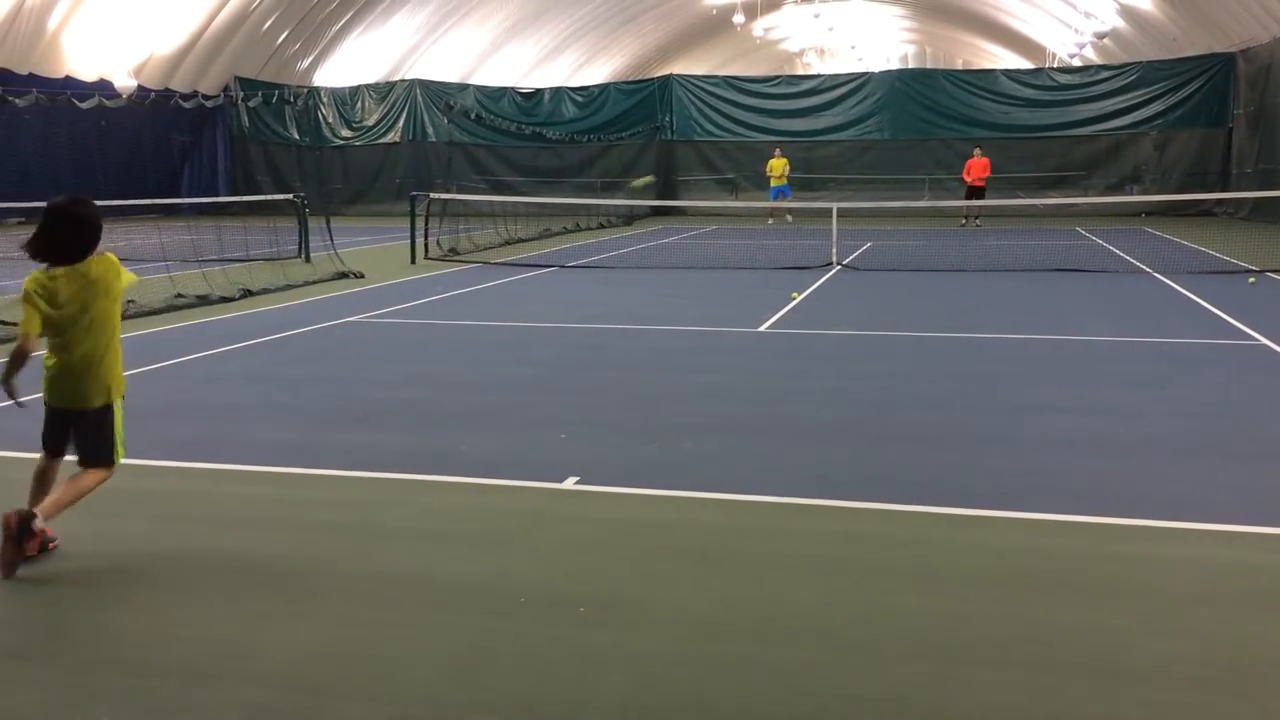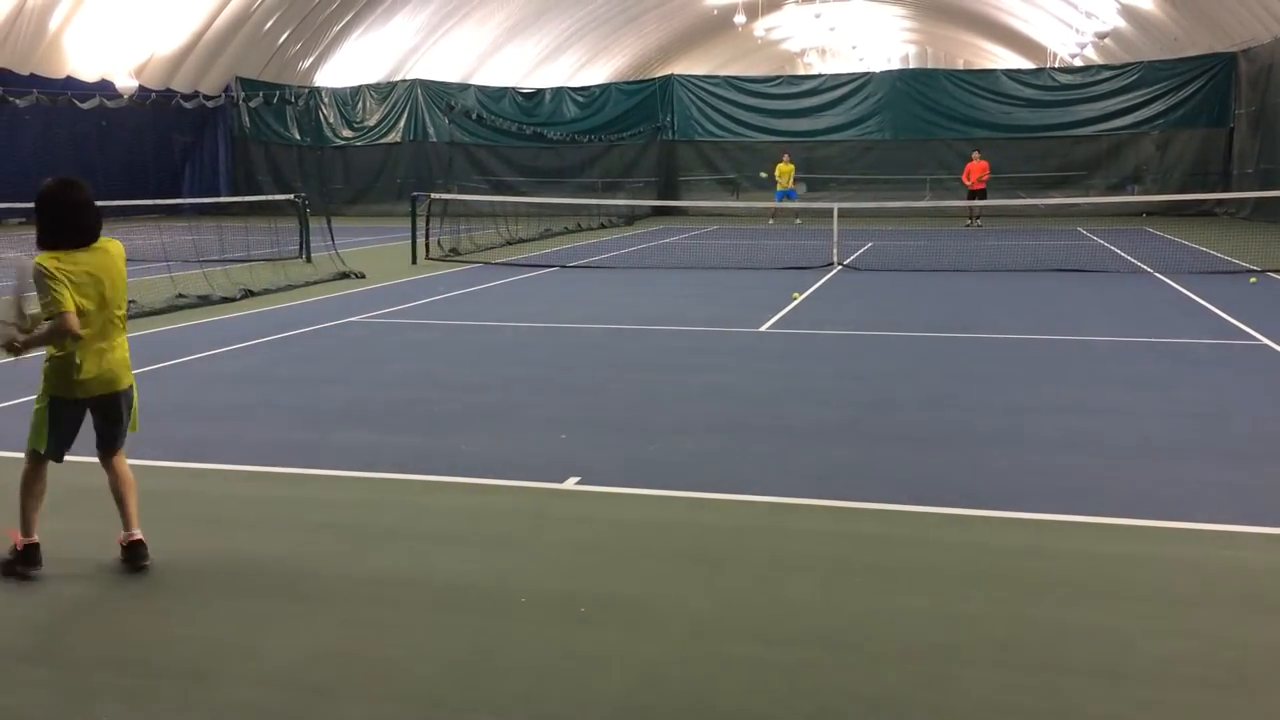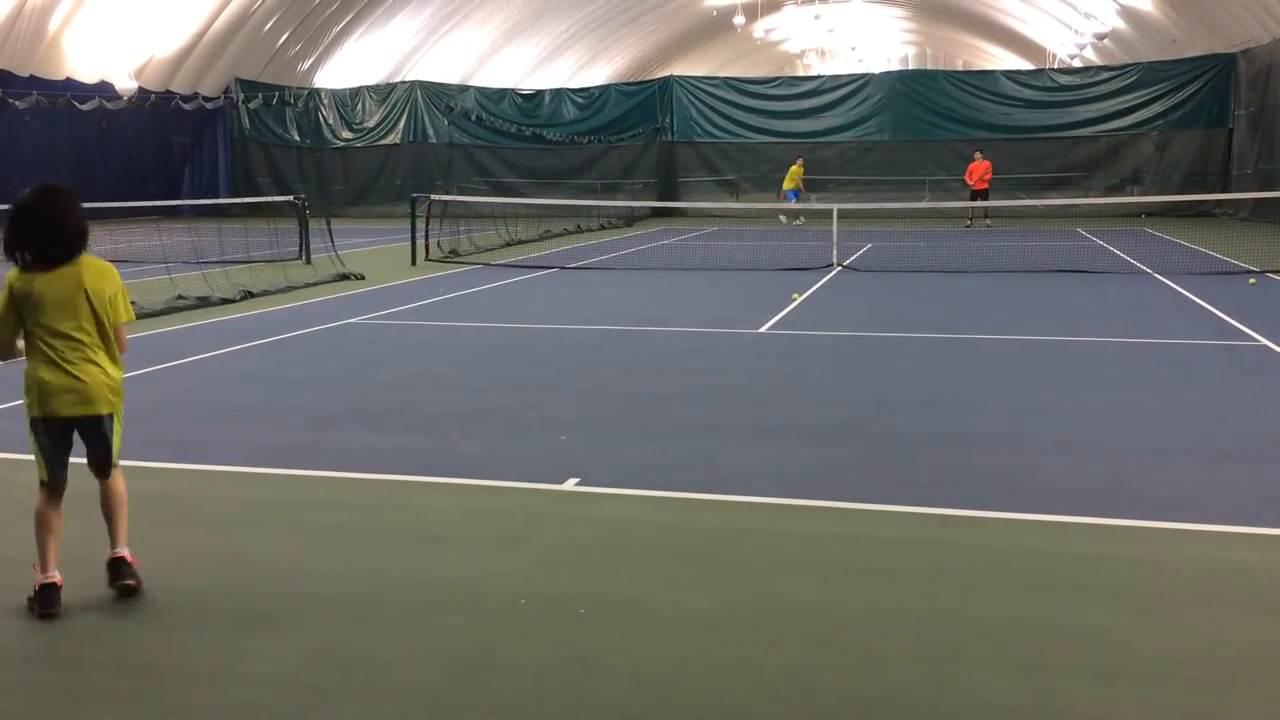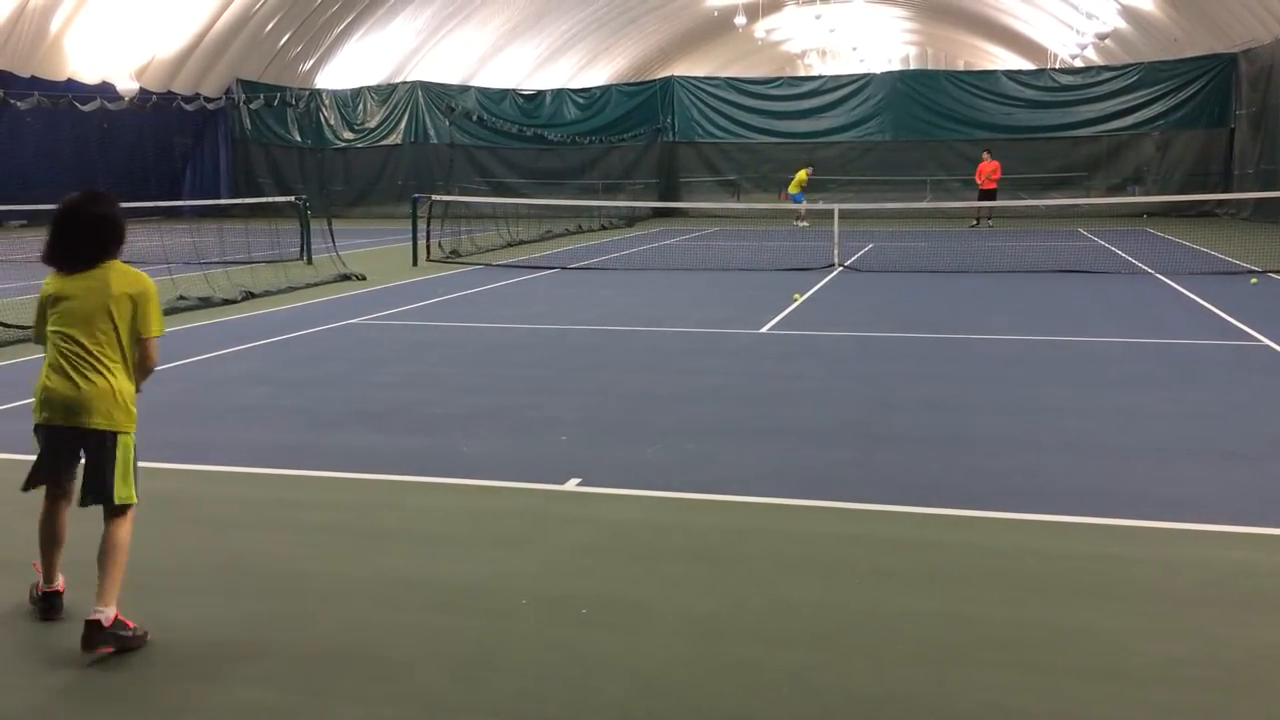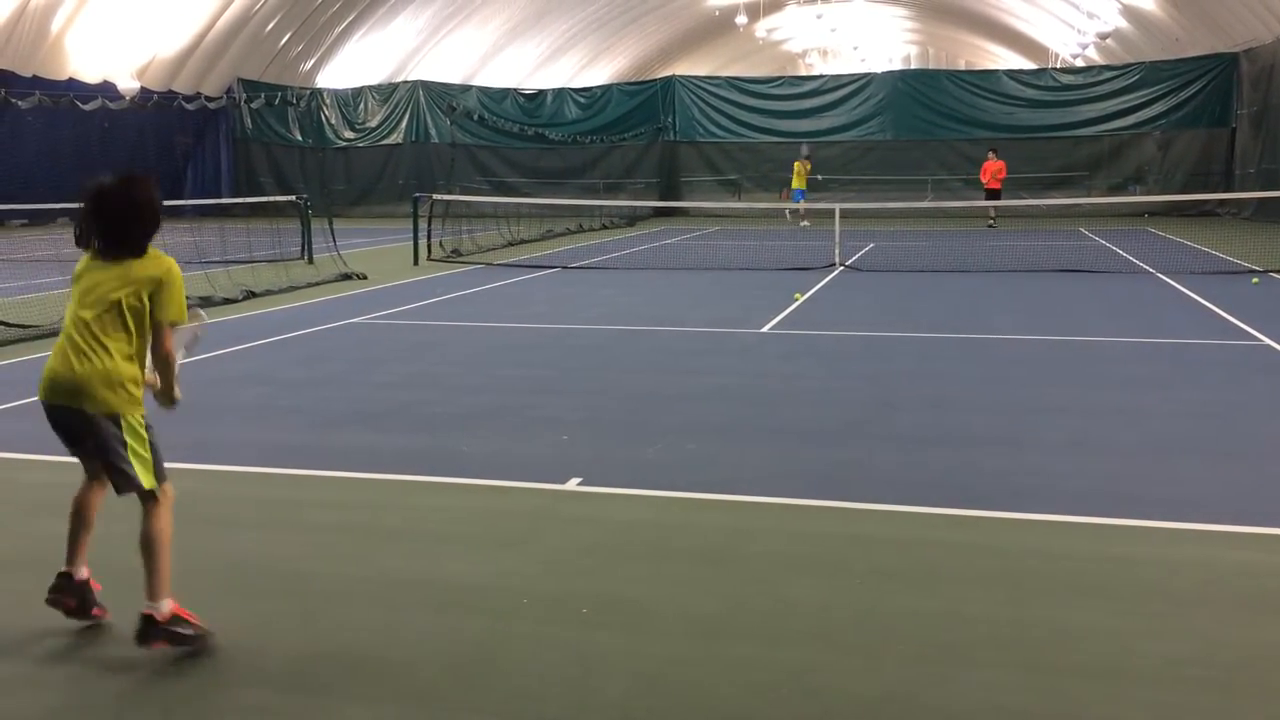
dt=0.3s
person 1, frame 1
left shoulder: (36, 286)
right shoulder: (108, 268)
left hip: (61, 388)
right hip: (100, 389)
left knee: (52, 455)
right knee: (98, 468)
person 1, frame 2
left shoulder: (48, 265)
right shoulder: (114, 251)
left elbow: (68, 326)
left hip: (68, 378)
right hip: (115, 373)
left knee: (37, 459)
right knee: (113, 455)
right ankle: (133, 539)
person 1, frame 3
right shoulder: (105, 274)
right elbow: (120, 344)
left hip: (48, 397)
right hip: (100, 393)
left knee: (51, 489)
right knee: (108, 473)
left ankle: (48, 582)
right ankle: (120, 558)
person 1, frame 4
left shoulder: (53, 283)
right shoulder: (137, 284)
left elbow: (46, 343)
right elbow: (147, 360)
right wrist: (132, 378)
left hip: (54, 404)
right hip: (107, 409)
left knee: (57, 495)
right knee: (120, 511)
left ankle: (50, 588)
right ankle: (103, 619)
person 1, frame 5
left shoulder: (86, 265)
right shoulder: (162, 270)
right elbow: (163, 349)
left wrist: (140, 377)
right wrist: (167, 389)
left hip: (58, 387)
right hip: (107, 393)
left knee: (97, 473)
right knee: (157, 496)
left ankle: (73, 577)
right ankle: (159, 612)
